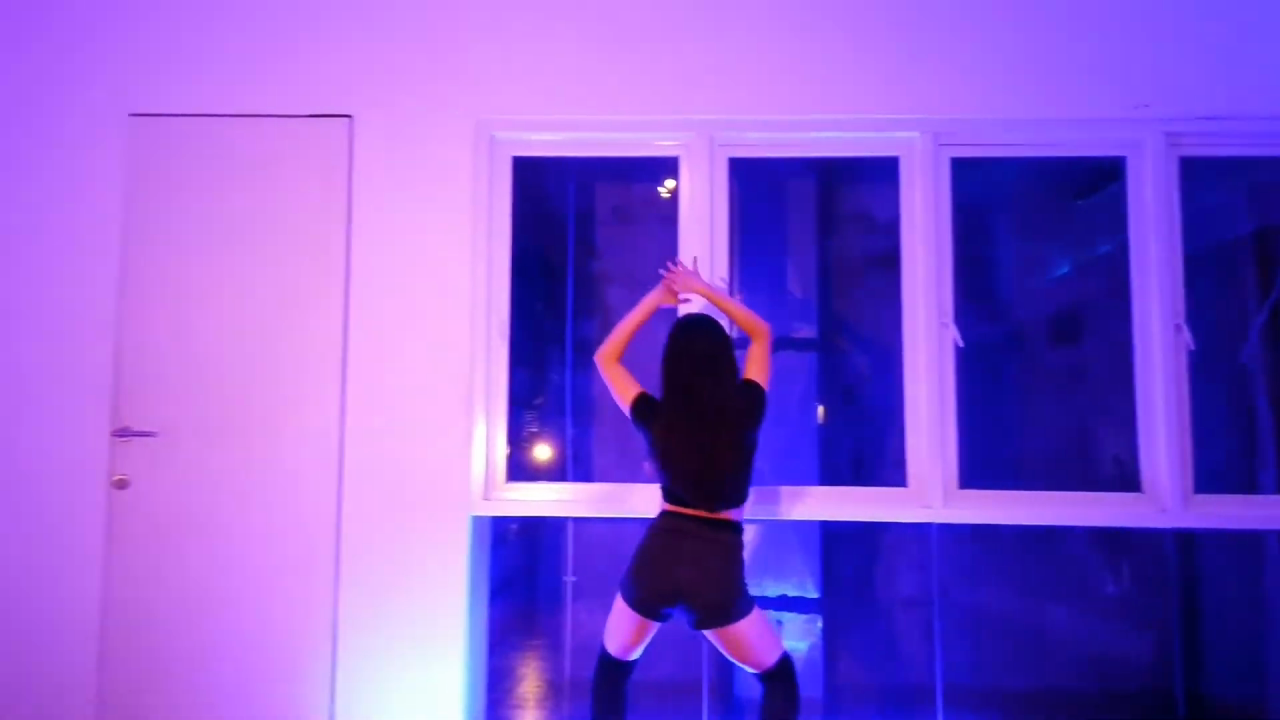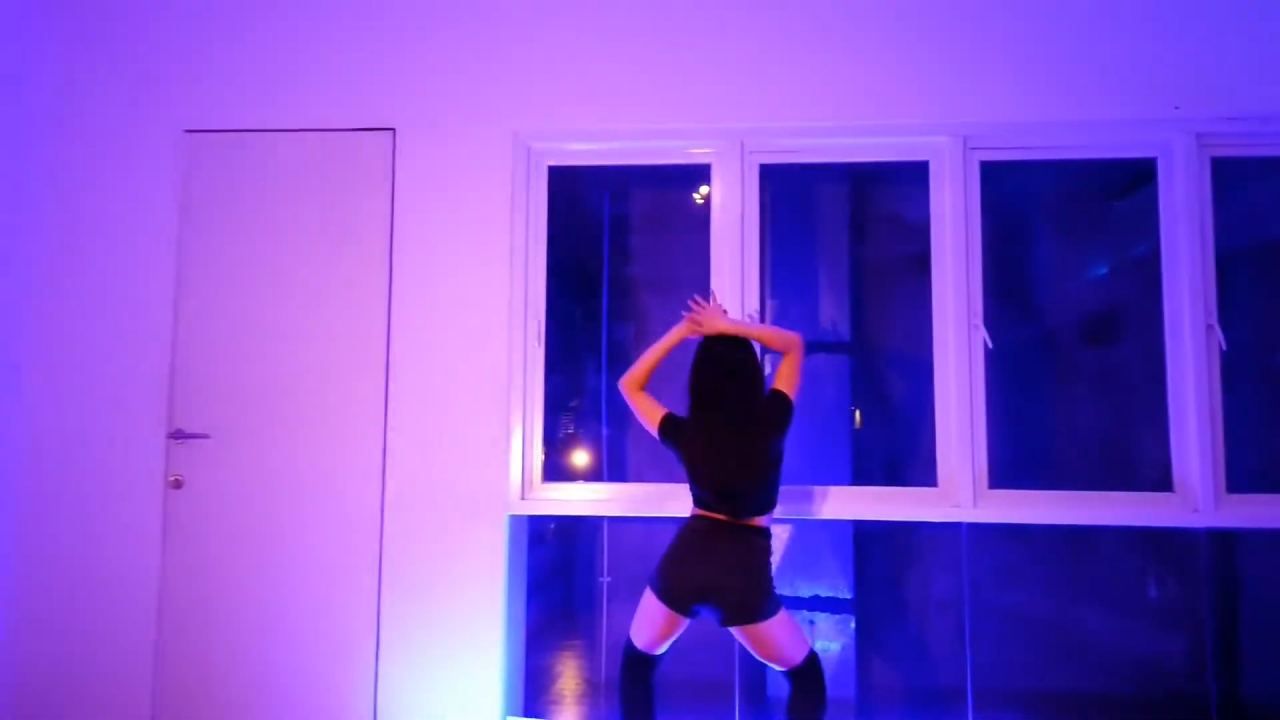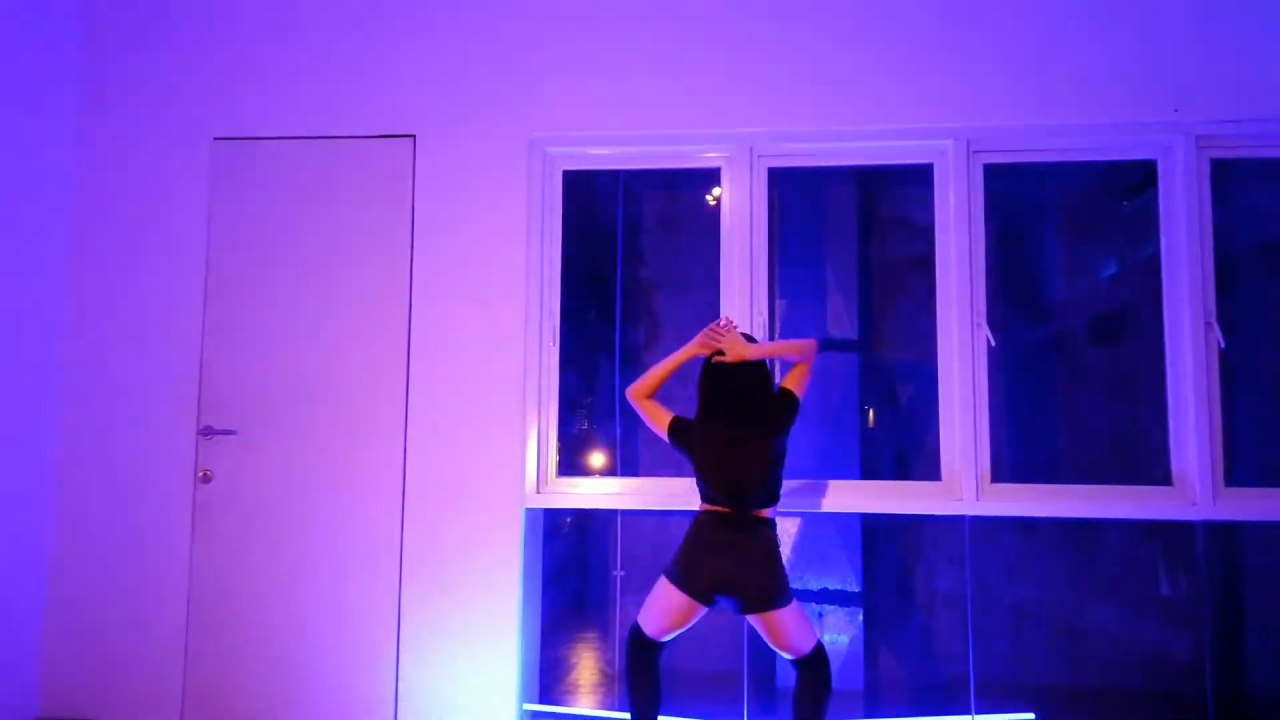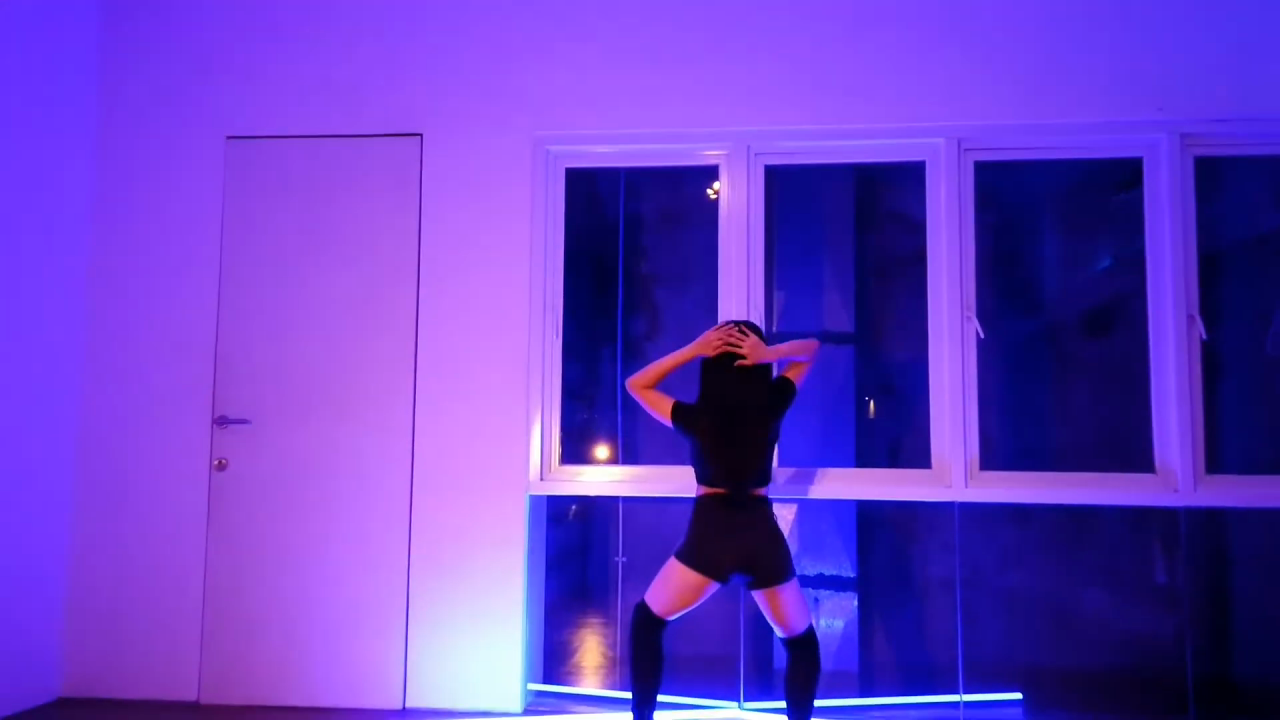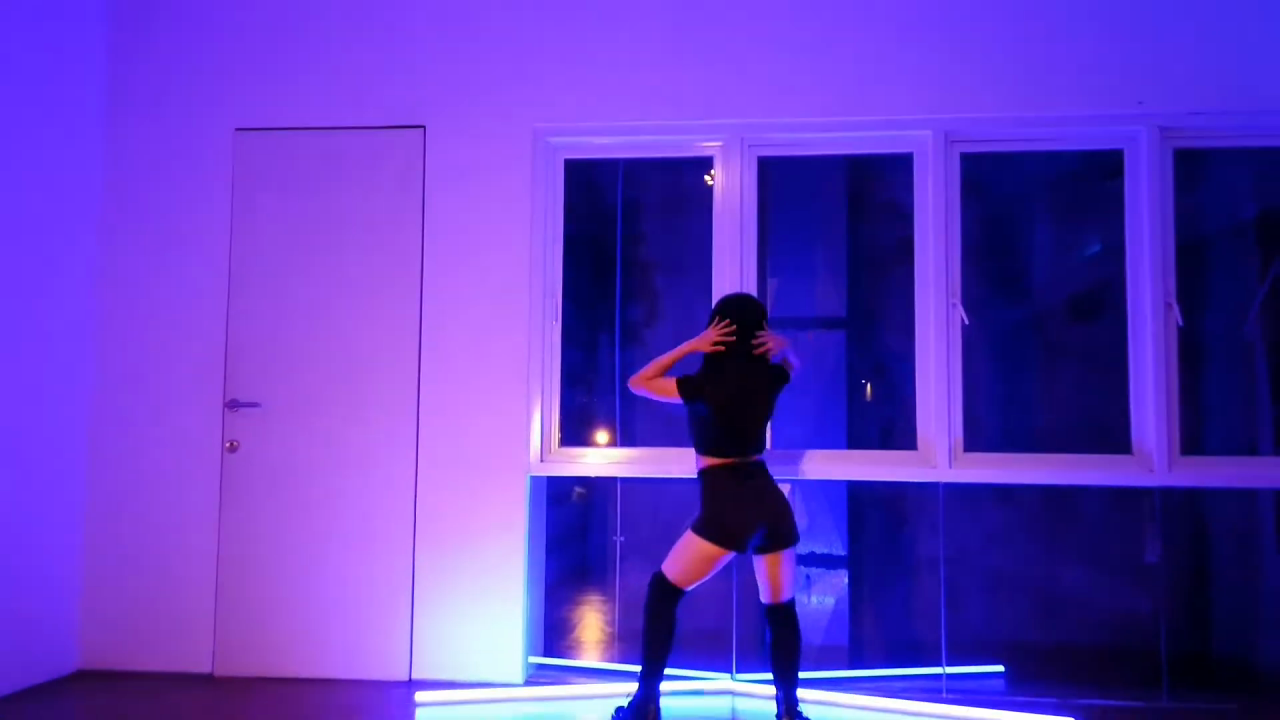
dt=0.2s
person 1, frame 1
left shoulder: (657, 420)
right shoulder: (745, 414)
left elbow: (605, 358)
right elbow: (762, 334)
left wrist: (654, 298)
right wrist: (704, 291)
left hip: (656, 560)
right hip: (718, 570)
left knee: (613, 667)
right knee: (780, 677)
person 1, frame 2
left shoulder: (686, 434)
right shoulder: (771, 424)
left elbow: (629, 385)
right elbow: (795, 344)
left wrist: (681, 331)
right wrist: (731, 328)
left hip: (686, 560)
right hip: (747, 570)
left knee: (638, 660)
right knee: (806, 673)
person 1, frame 3
left shoulder: (694, 435)
right shoulder: (775, 422)
left elbow: (636, 394)
right elbow: (809, 350)
left wrist: (691, 350)
right wrist: (759, 352)
left hip: (701, 553)
right hip: (760, 558)
left knee: (641, 644)
right knee: (812, 662)
person 1, frame 4
left shoulder: (697, 417)
right shoulder: (772, 403)
left elbow: (635, 385)
right elbow: (811, 349)
left wrist: (694, 349)
right wrist: (771, 354)
left hip: (710, 533)
right hip: (763, 534)
left knee: (646, 622)
right knee: (800, 639)
person 1, frame 5
left shoulder: (705, 383)
right shoulder: (768, 378)
left elbow: (638, 383)
right elbow: (791, 364)
left wrist: (689, 348)
right wrist: (780, 348)
left hip: (725, 507)
right hip: (771, 502)
left knee: (663, 592)
right knee: (780, 609)
